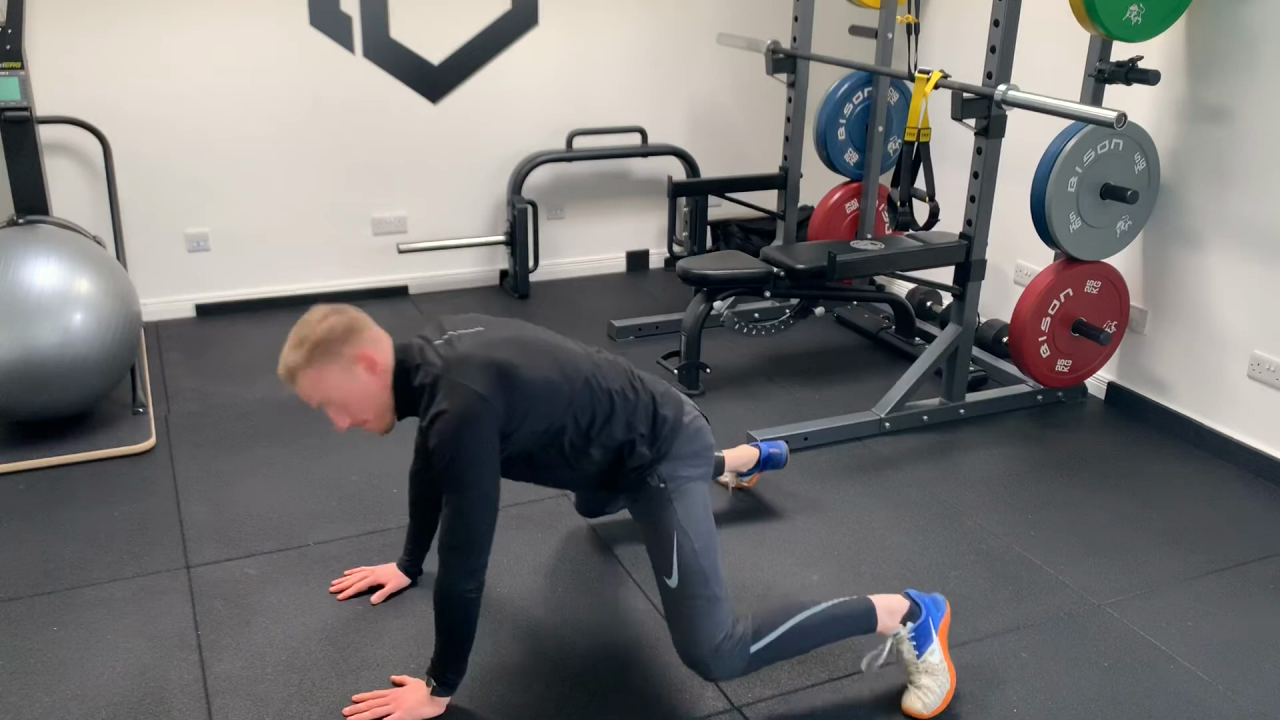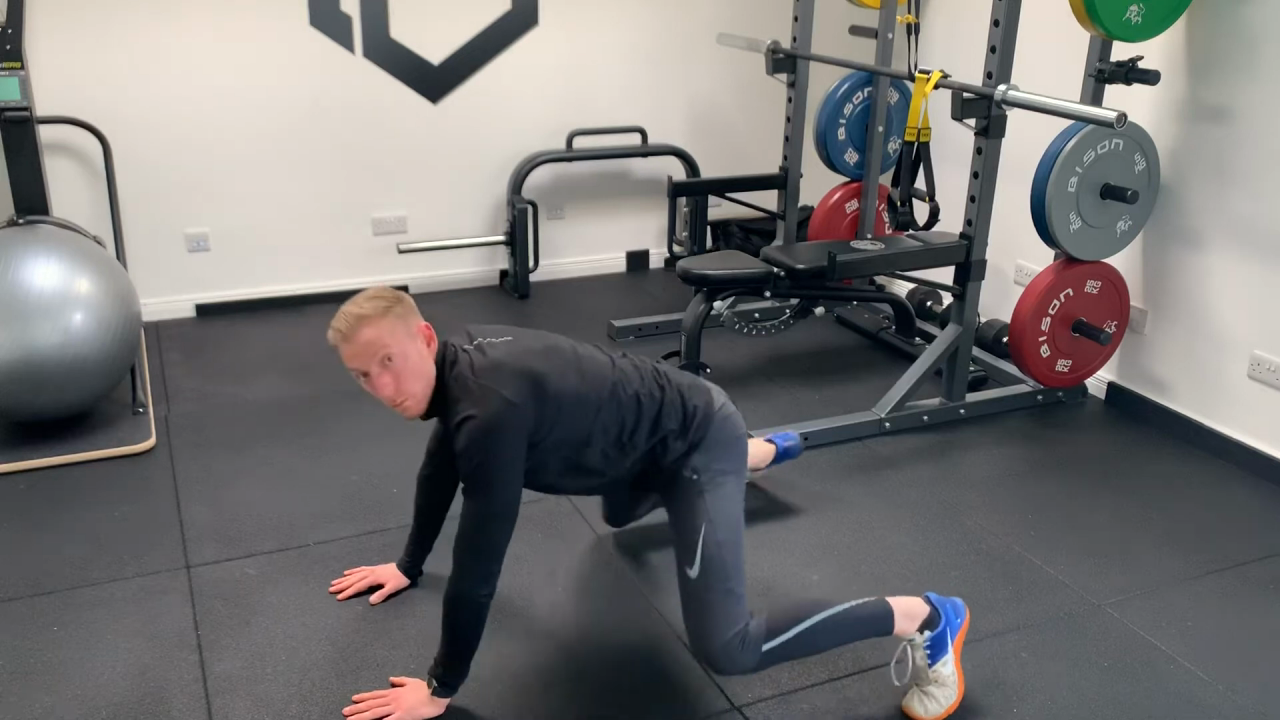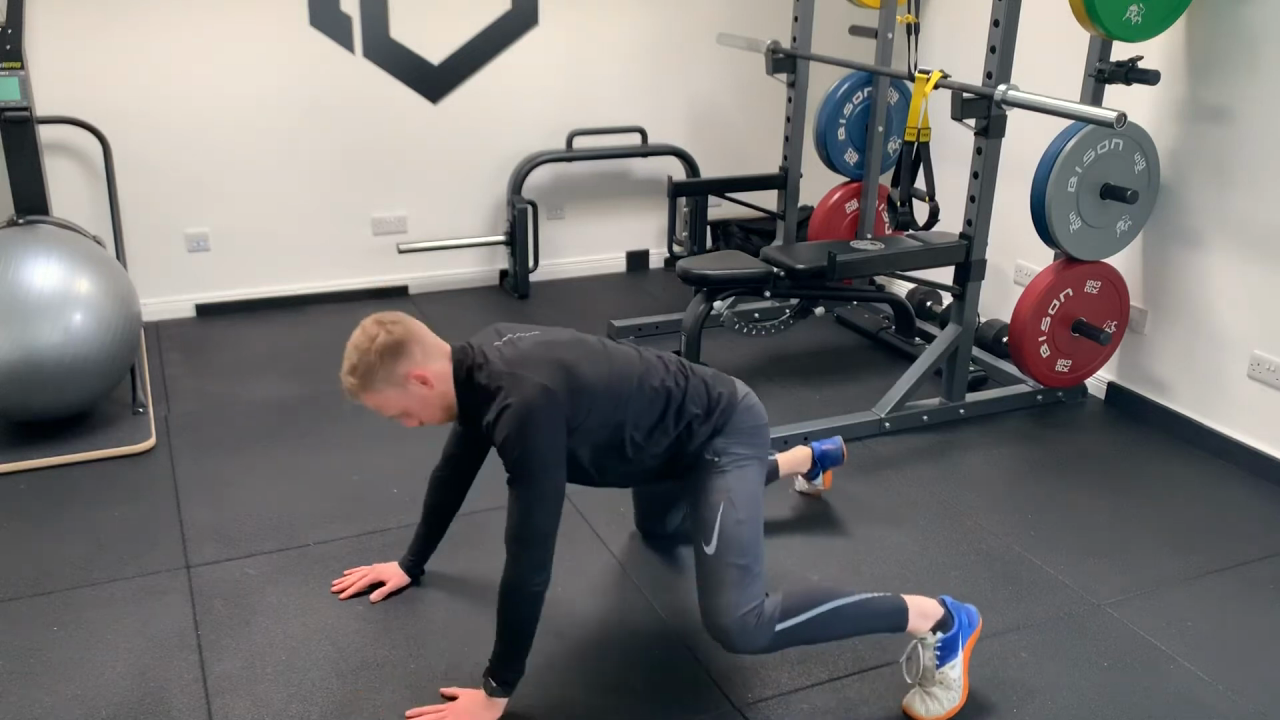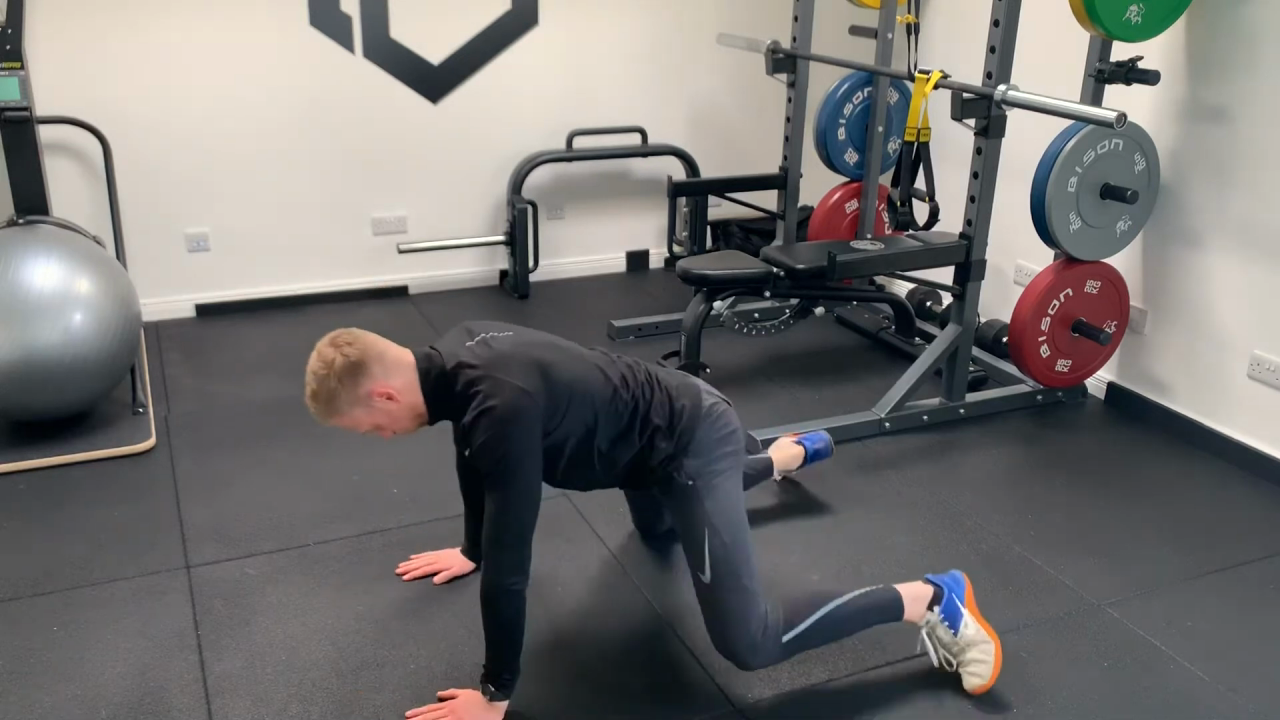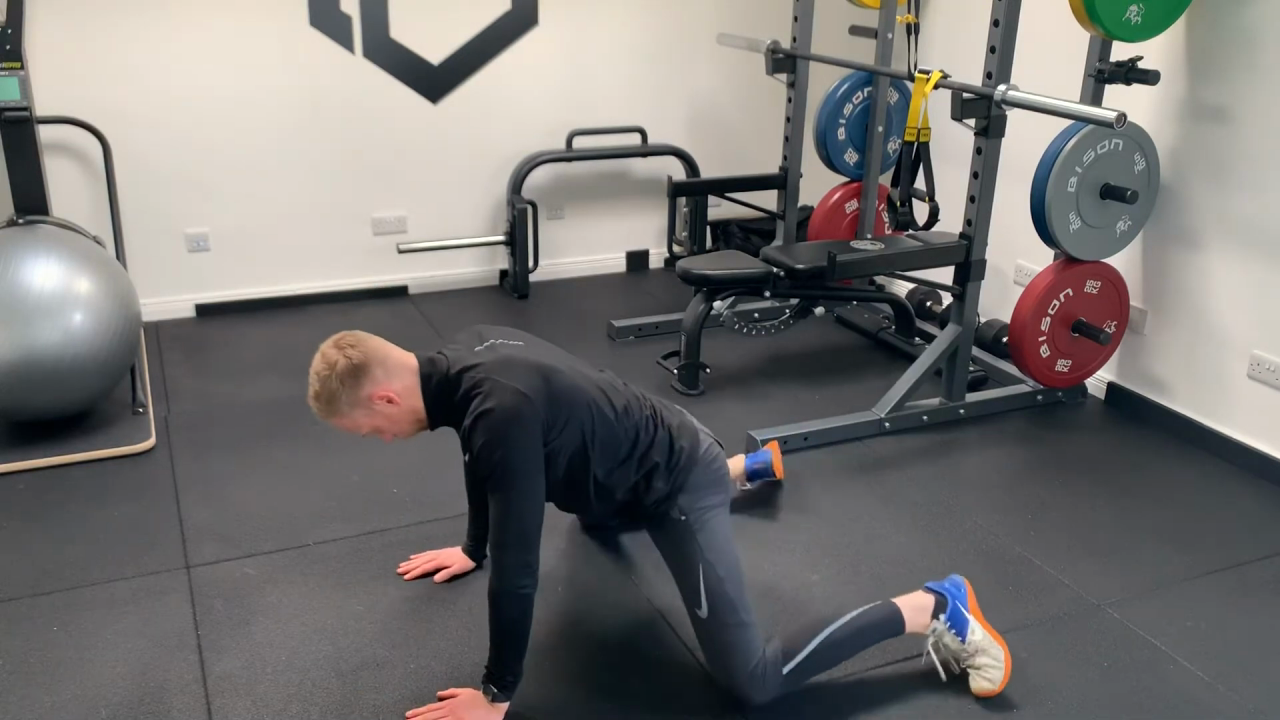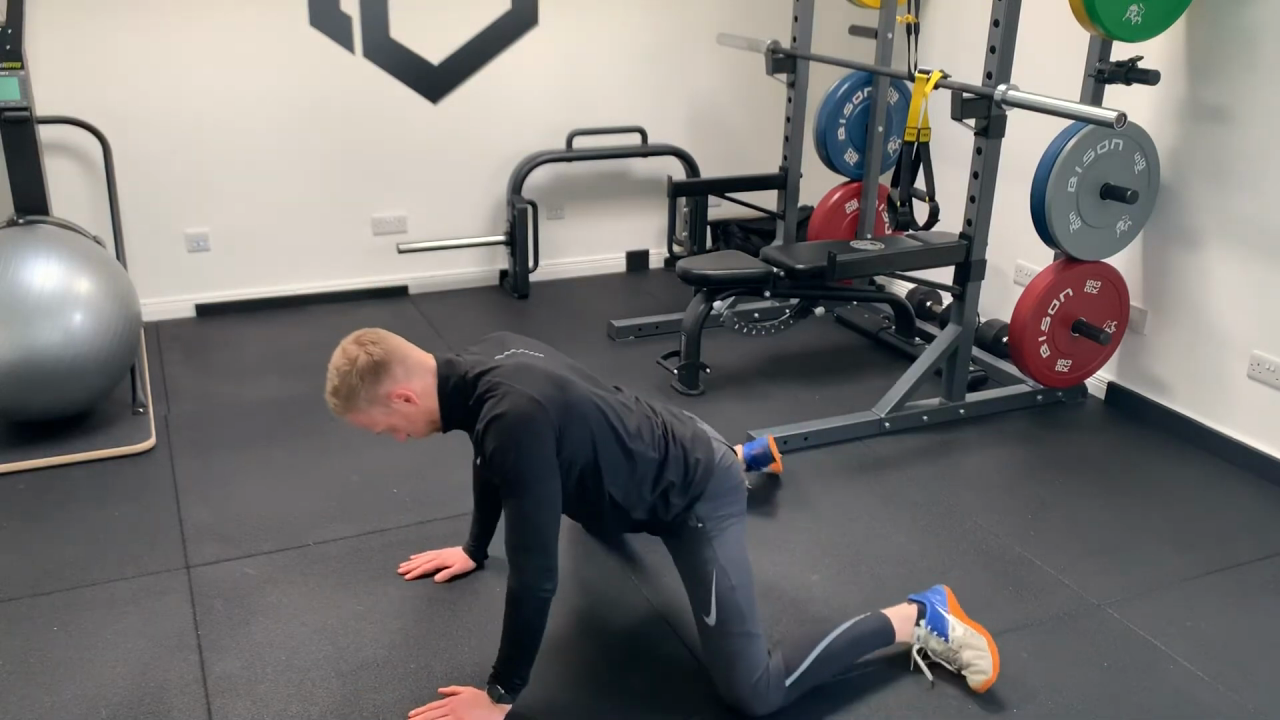
dt=0.4s
person 1, frame 1
left shoulder: (459, 403)
right shoulder: (429, 354)
left elbow: (466, 558)
right elbow: (429, 468)
right wrist: (407, 564)
left hip: (662, 449)
right hip: (627, 436)
left knee: (714, 653)
right knee: (595, 506)
left ankle: (906, 614)
right ankle: (744, 460)
person 1, frame 2
left shoulder: (490, 410)
right shoulder: (459, 362)
left elbow: (478, 566)
right elbow: (439, 471)
right wrist: (407, 566)
left hip: (697, 443)
right hip: (655, 426)
left knee: (726, 648)
right knee: (618, 515)
left ankle: (924, 618)
right ankle: (763, 450)
person 1, frame 3
left shoulder: (525, 401)
right shoulder: (478, 365)
left elbow: (530, 561)
right elbow: (455, 469)
right wrist: (410, 565)
left hip: (722, 430)
right hip: (676, 427)
left knee: (738, 622)
right knee: (658, 530)
left ankle: (937, 619)
right ankle: (805, 459)
person 1, frame 4
left shoulder: (501, 404)
right shoulder: (451, 359)
left elbow: (510, 561)
right elbow: (472, 457)
right wrist: (469, 549)
left hip: (693, 436)
right hip: (655, 429)
left knee: (751, 641)
right knee: (658, 529)
left ankle: (933, 598)
right ankle: (792, 452)
person 1, frame 5
left shoulder: (500, 410)
right shoulder: (464, 358)
left elbow: (518, 567)
right elbow: (482, 464)
right wrist: (471, 548)
left hip: (678, 483)
right hip: (642, 454)
right knee: (595, 517)
left ankle: (936, 607)
right ankle: (744, 469)
person 1, frame 6
left shoulder: (513, 415)
right shoulder: (479, 363)
left elbow: (535, 573)
right elbow: (490, 463)
right wrist: (473, 548)
left hip: (695, 495)
right hip: (658, 457)
right knee: (594, 517)
left ankle: (919, 618)
right ankle: (743, 457)
